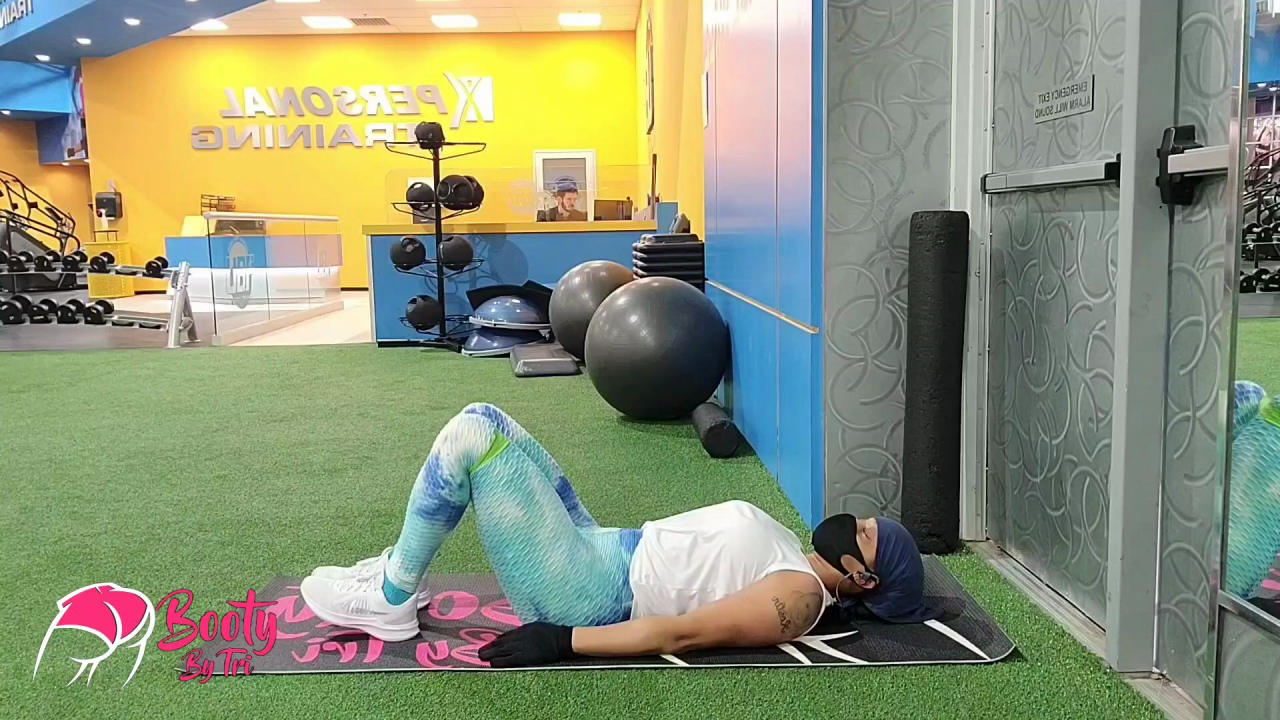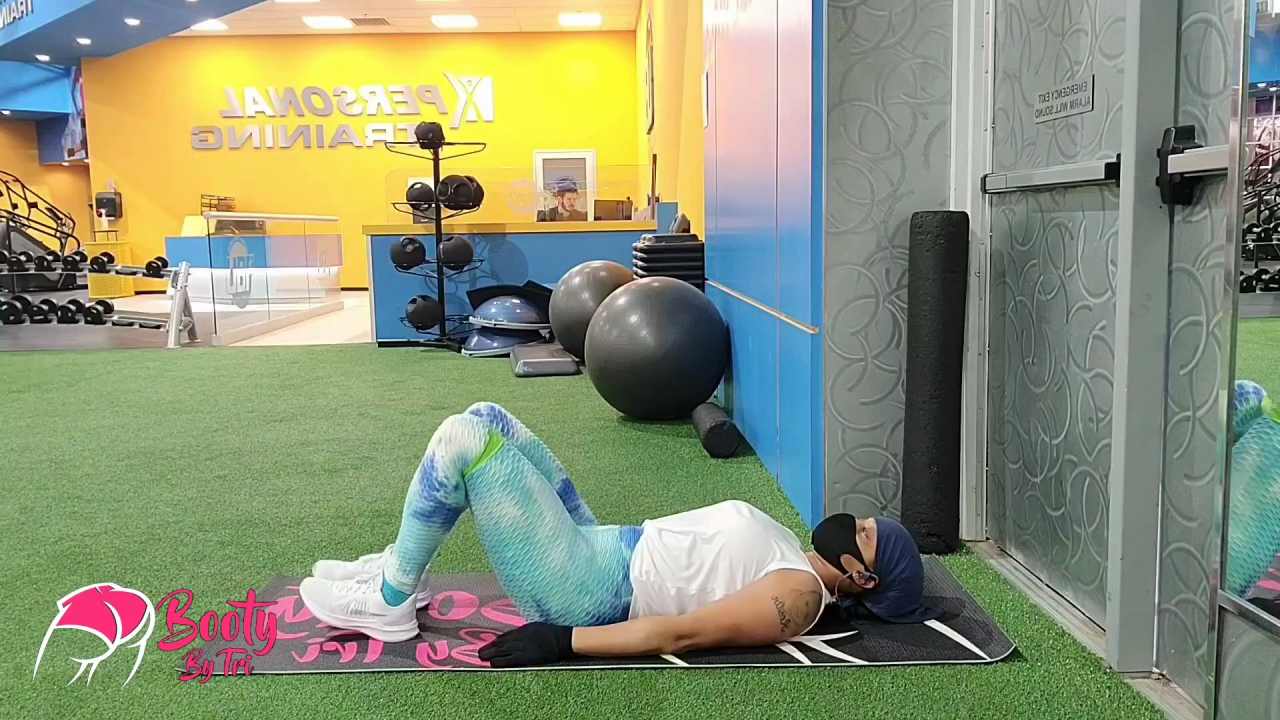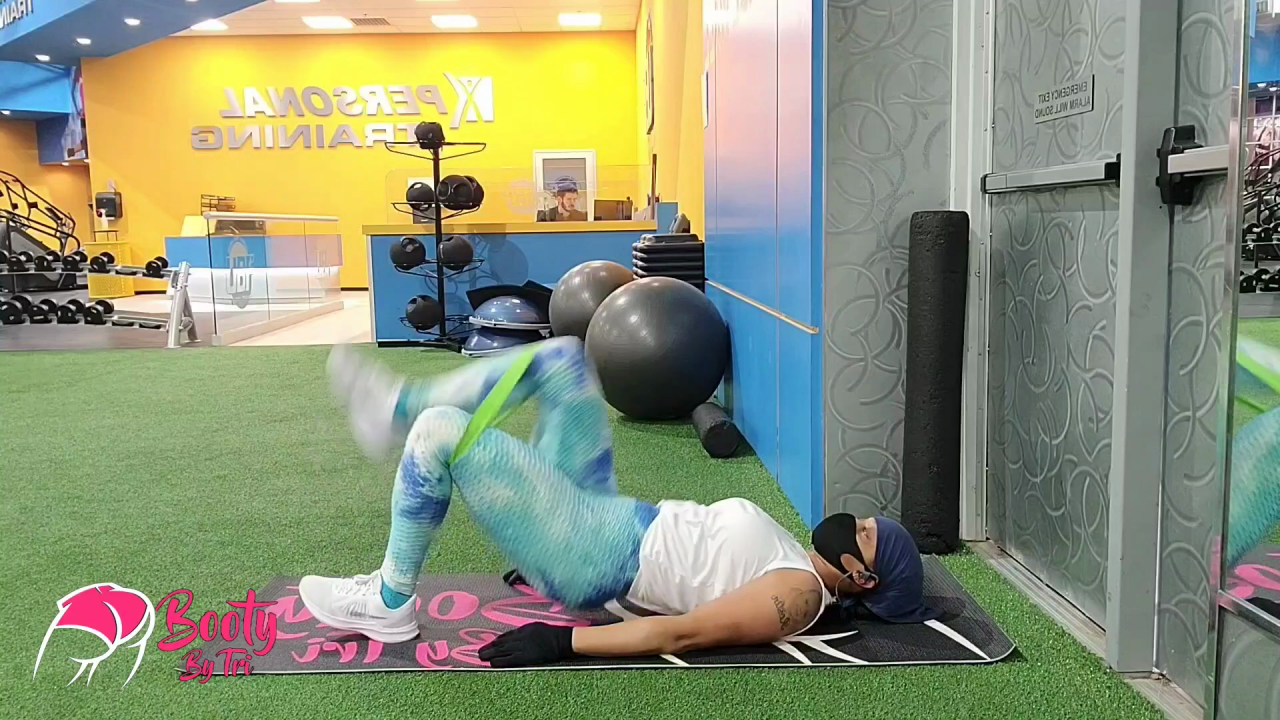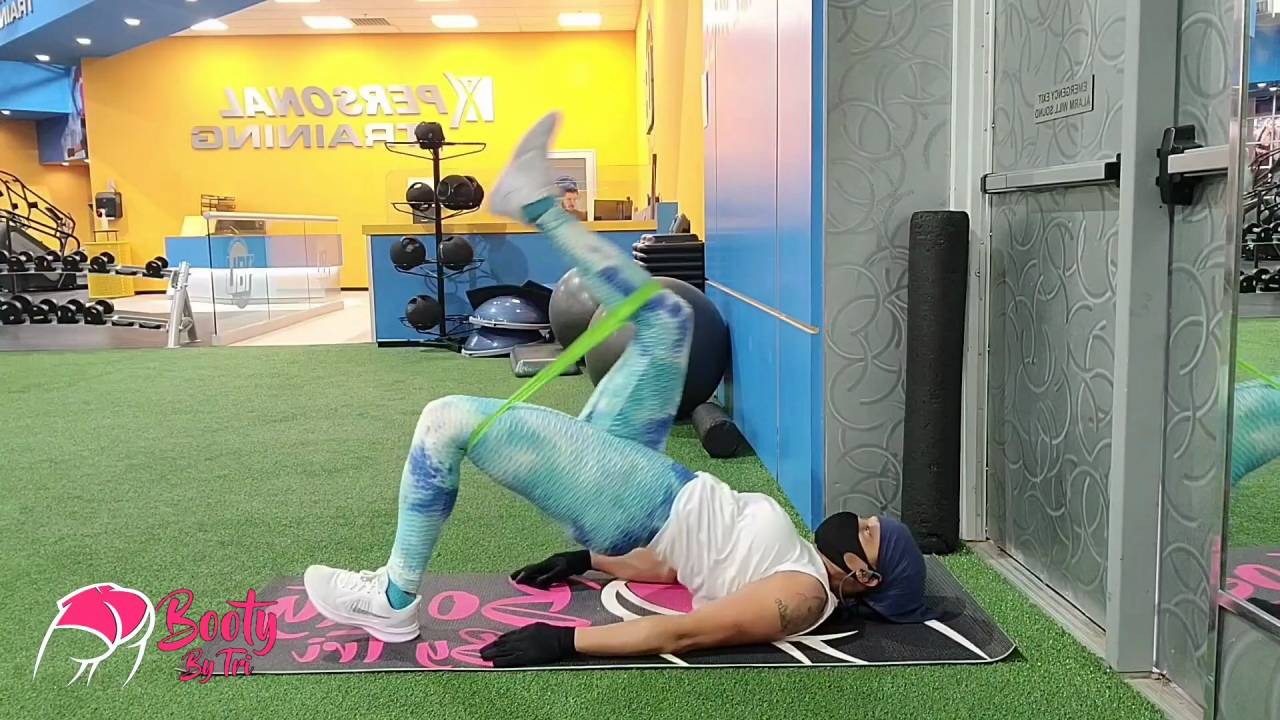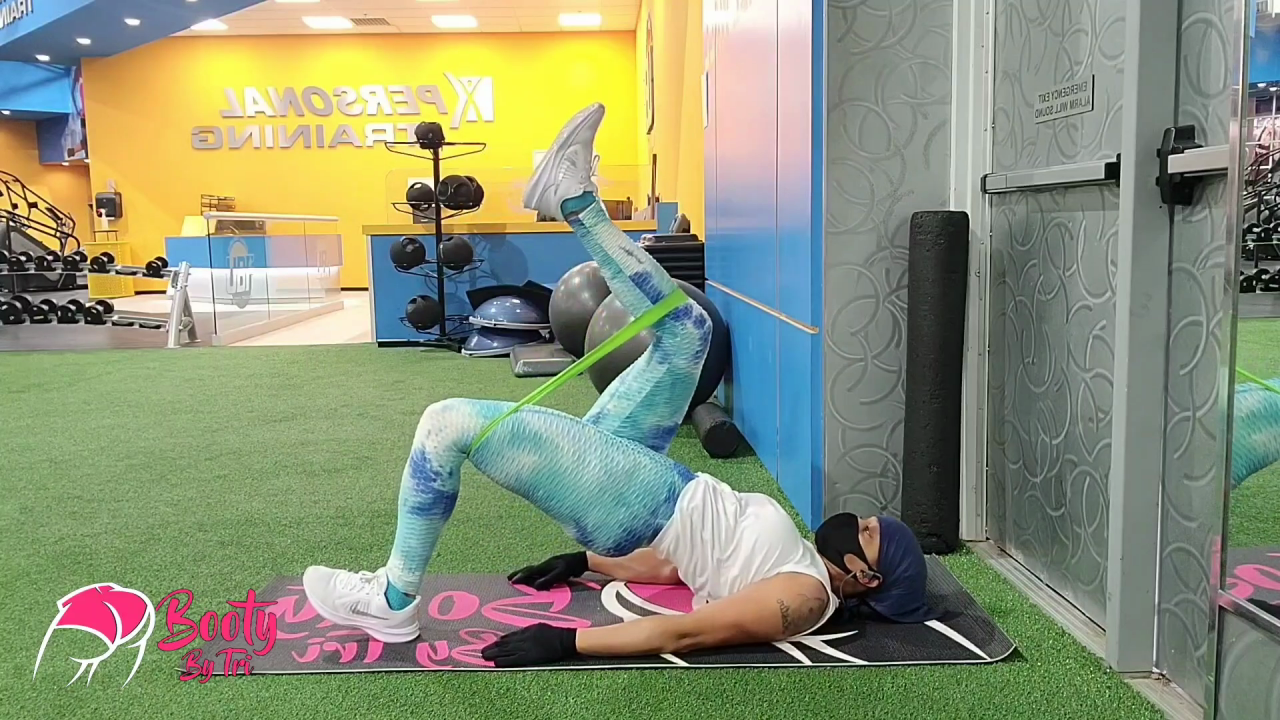
dt=0.3s
person 1, frame 1
left shoulder: (797, 600)
right shoulder: (788, 556)
left elbow: (680, 633)
left wrist: (562, 641)
left hip: (579, 591)
right hip: (600, 549)
left knee: (469, 436)
right knee: (483, 419)
left ankle: (389, 602)
right ankle: (402, 567)
person 1, frame 2
left shoulder: (796, 600)
right shoulder: (787, 556)
left elbow: (679, 634)
left wrist: (560, 642)
left hip: (579, 588)
right hip: (601, 548)
left knee: (462, 438)
right knee: (487, 419)
left ankle: (388, 602)
right ankle: (399, 565)
person 1, frame 3
left shoulder: (792, 591)
right shoulder: (790, 558)
left elbow: (679, 631)
left wrist: (569, 638)
left hip: (596, 560)
right hip: (619, 528)
left knee: (439, 436)
right knee: (556, 359)
left ankle: (388, 602)
right ankle: (393, 410)
person 1, frame 4
left shoulder: (802, 598)
right shoulder: (801, 562)
left elbow: (683, 631)
left wrist: (563, 640)
right wrist: (584, 560)
left hip: (626, 502)
right hip: (642, 482)
left knee: (448, 420)
right knee: (665, 314)
left ankle: (393, 604)
right ankle: (535, 202)
person 1, frame 5
left shoulder: (805, 598)
right shoulder: (800, 560)
left elbow: (681, 634)
left wrist: (566, 640)
right wrist: (584, 561)
left hip: (631, 500)
right hip: (637, 483)
left knee: (448, 423)
right knee: (687, 328)
left ankle: (391, 603)
right ankle: (573, 198)
